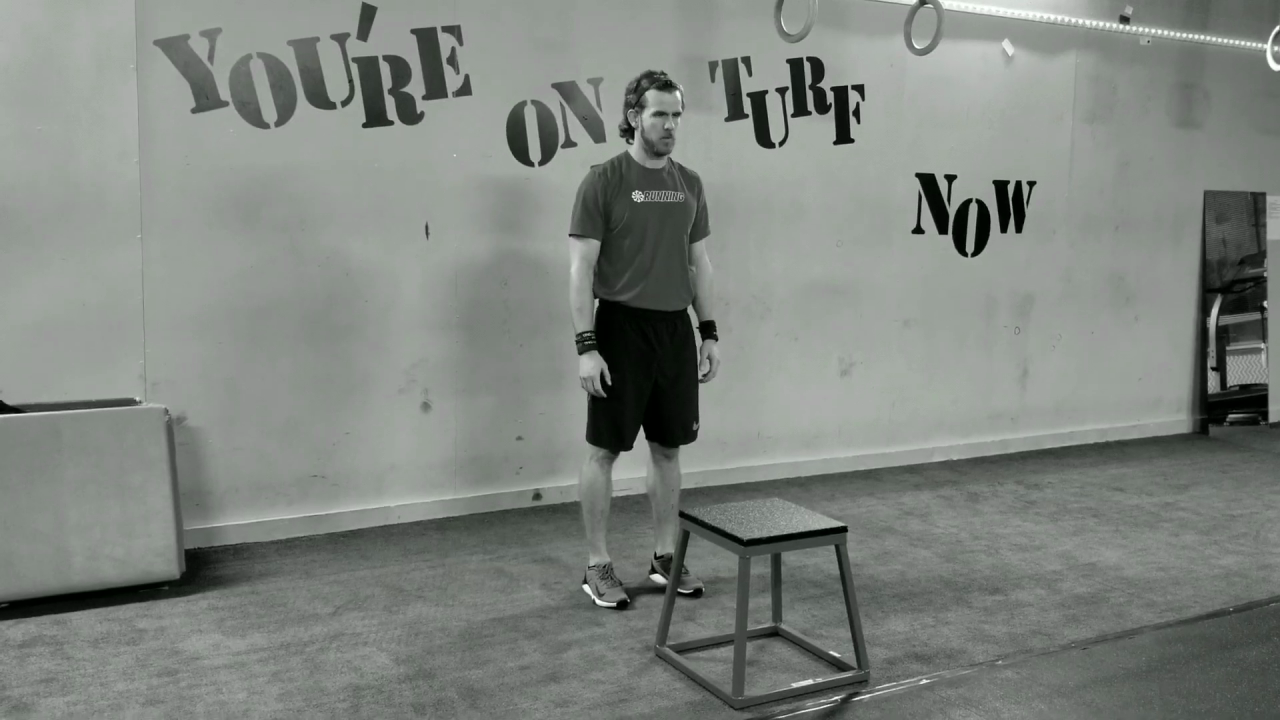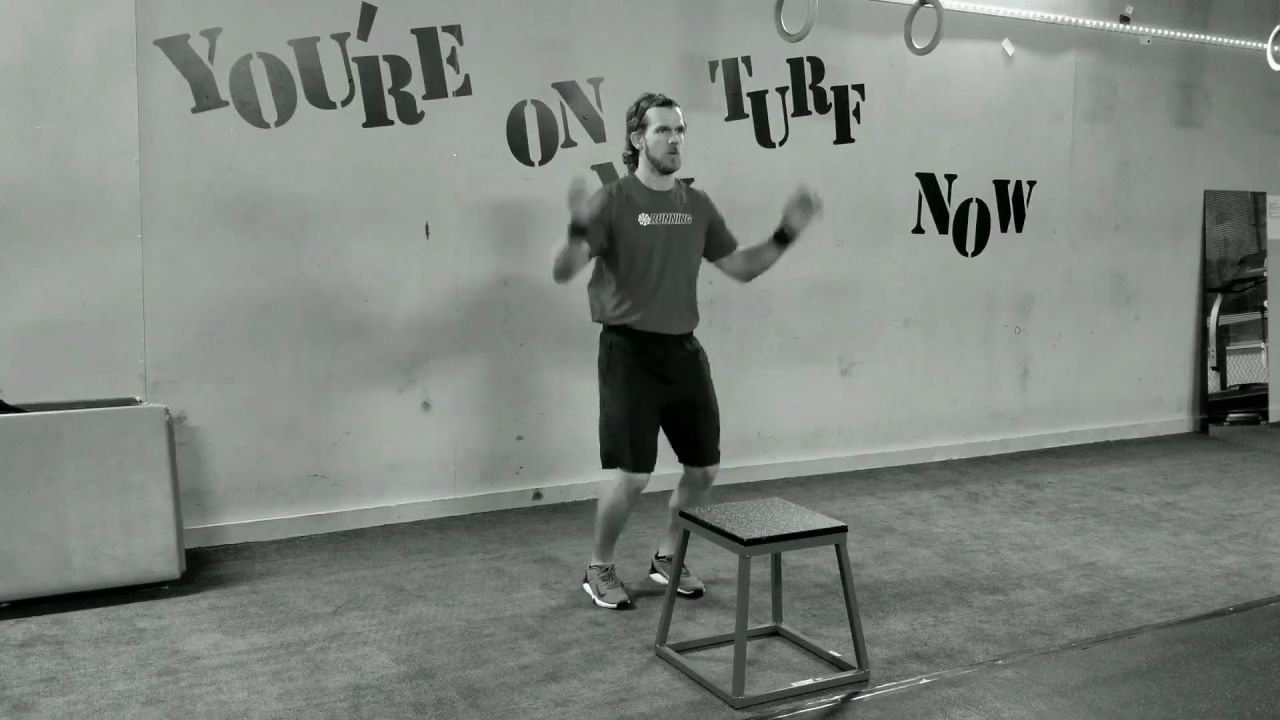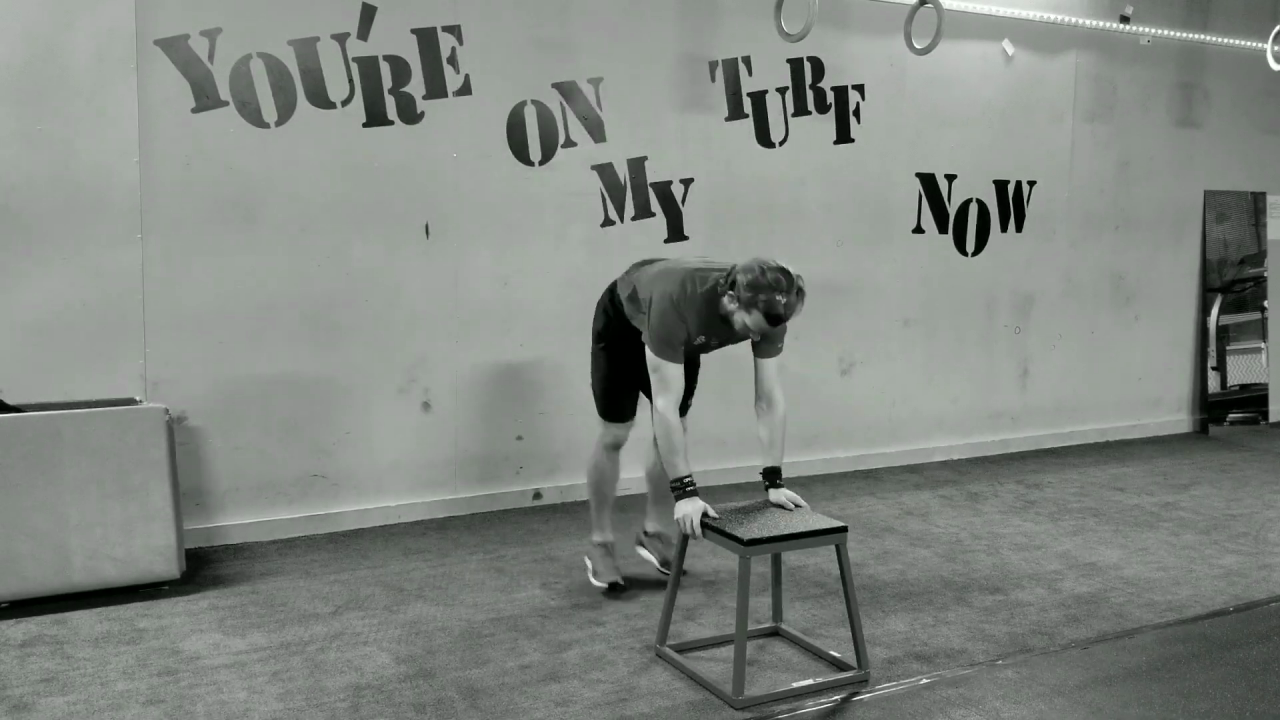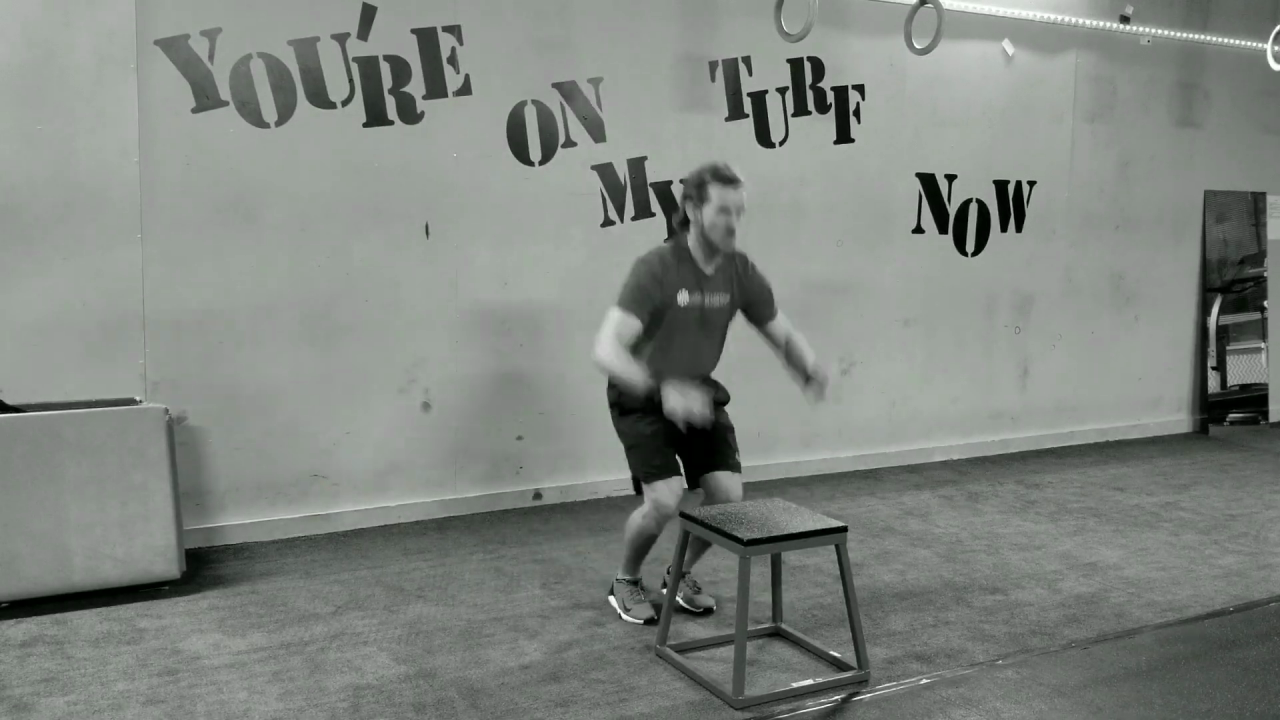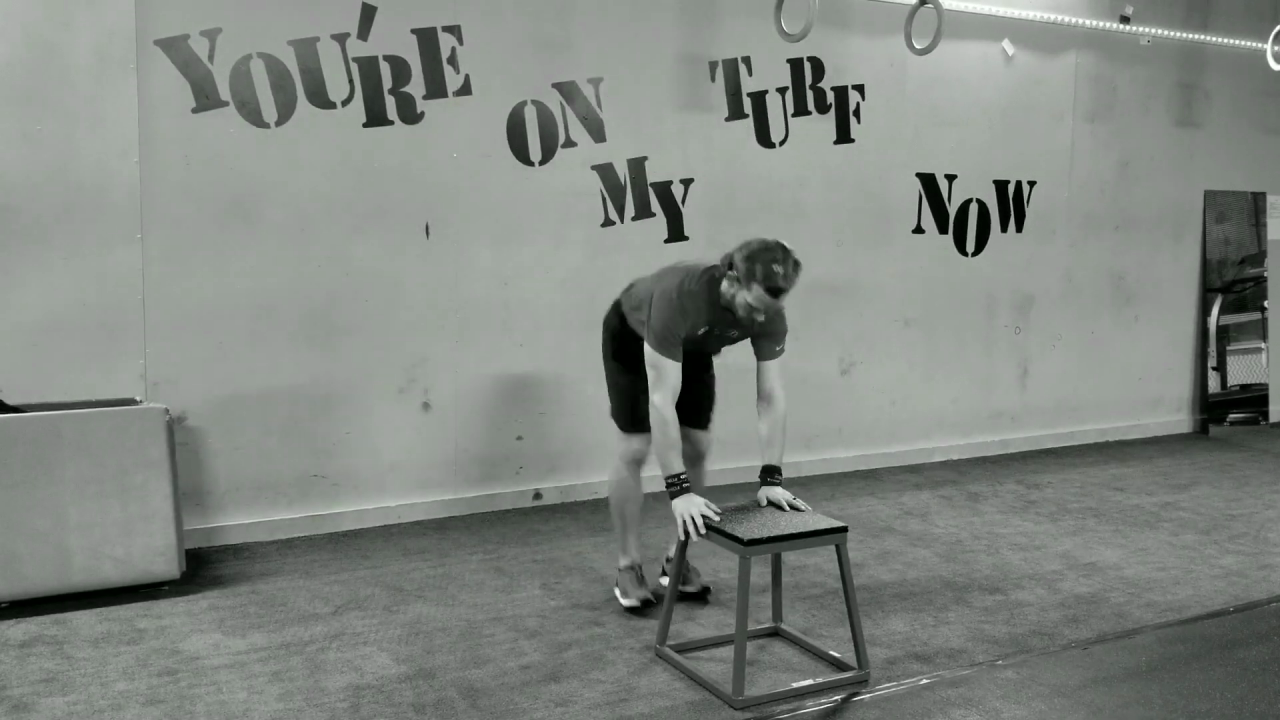
dt=1s
person 1, frame 1
left shoulder: (689, 183)
right shoulder: (603, 182)
left elbow: (699, 262)
right elbow: (581, 269)
left wrist: (709, 332)
right wrist: (586, 346)
left hip: (675, 330)
right hip: (622, 329)
left knee: (668, 448)
right knee: (605, 449)
left ankle: (665, 556)
right ankle: (598, 565)
person 1, frame 2
left shoulder: (697, 205)
right shoulder: (611, 202)
left elbow: (738, 266)
right elbow: (563, 271)
left wrist: (785, 234)
right wrist: (578, 226)
left hip: (684, 352)
right hip: (630, 353)
left knee: (704, 471)
right knee: (634, 477)
left ankle: (667, 558)
right ankle: (599, 568)
person 1, frame 3
left shoulder: (767, 314)
right shoulder: (678, 298)
left elbow: (769, 397)
right elbow: (665, 403)
left wrist: (773, 479)
right wrist: (685, 491)
right hip: (624, 322)
left knee: (671, 432)
right knee: (615, 435)
left ankle: (654, 534)
right ankle: (600, 543)
person 1, frame 4
left shoulder: (742, 273)
right shoulder: (654, 270)
left elbow: (782, 335)
right elbow: (605, 350)
left wrist: (807, 368)
right wrist: (661, 391)
left hip: (699, 391)
right hip: (641, 397)
left knee: (728, 496)
right knee: (663, 502)
left ankle: (680, 576)
right ankle: (626, 581)
person 1, frame 5
left shoulder: (768, 311)
right shoulder: (678, 292)
left elbow: (770, 395)
right elbow: (661, 397)
left wrist: (771, 477)
right wrist: (679, 490)
left hip: (692, 348)
right hip: (631, 331)
left knee: (697, 447)
right knee: (635, 450)
left ankle: (677, 558)
right ankle: (628, 566)
